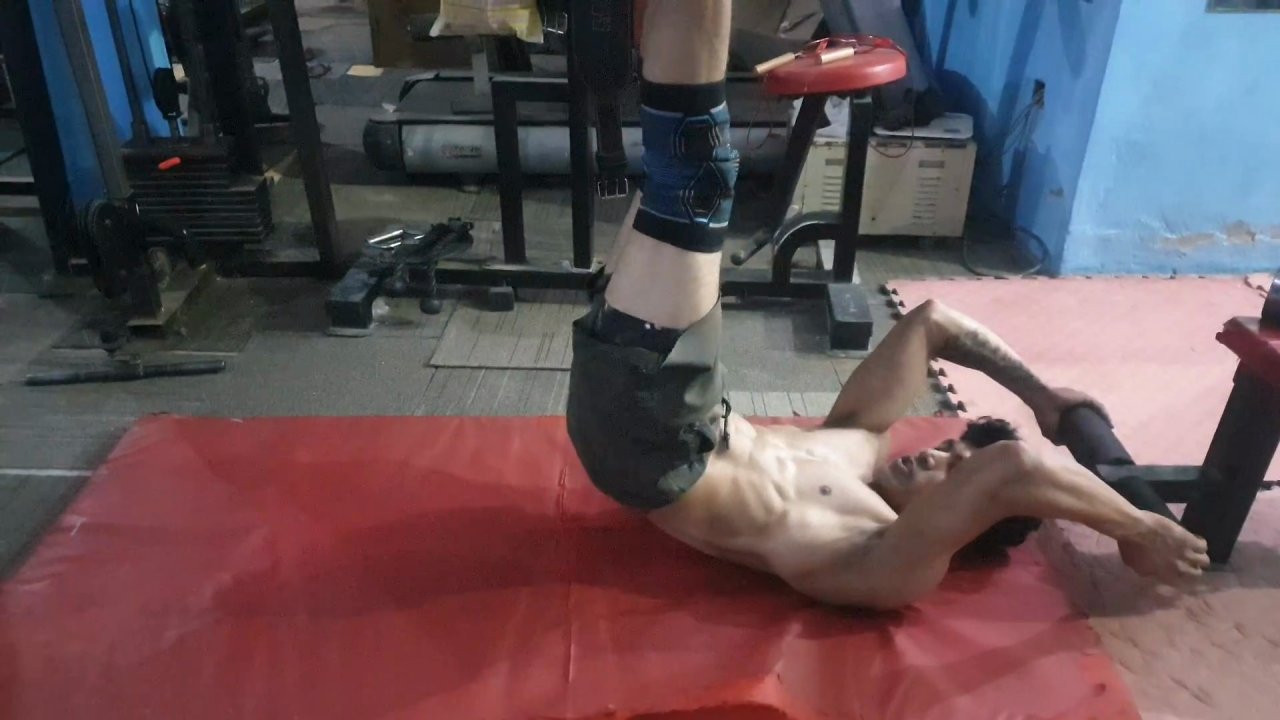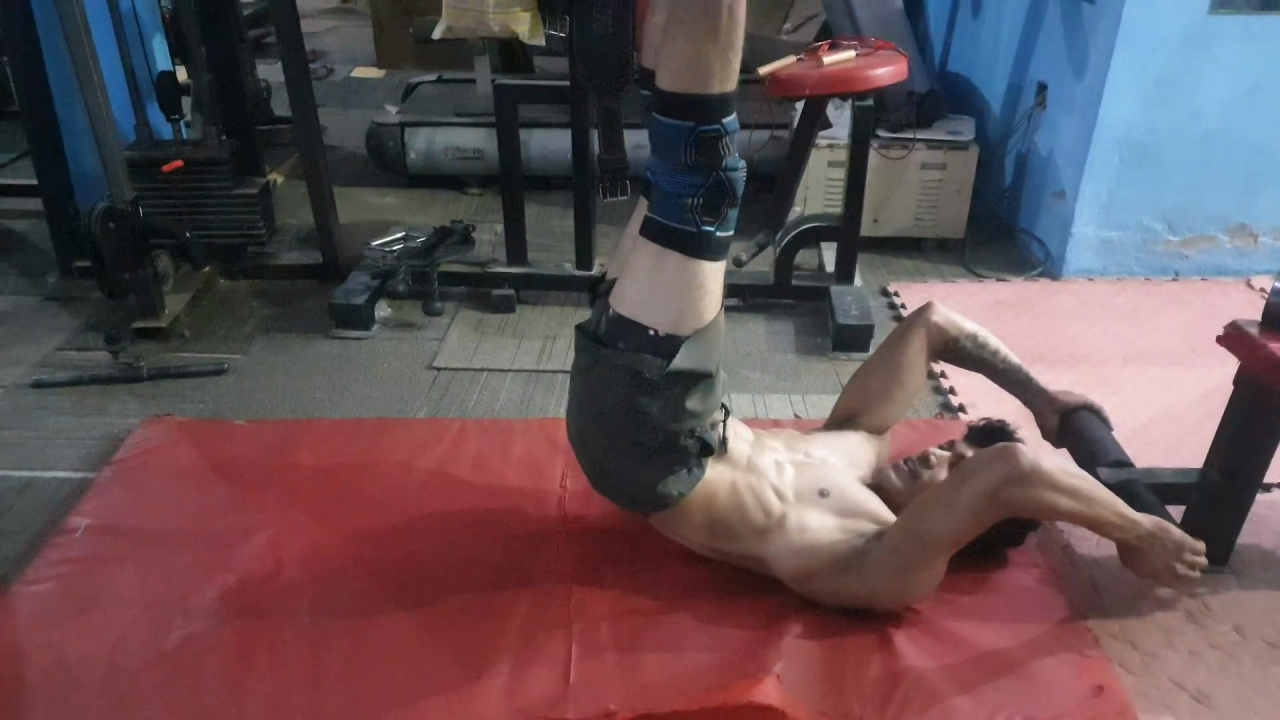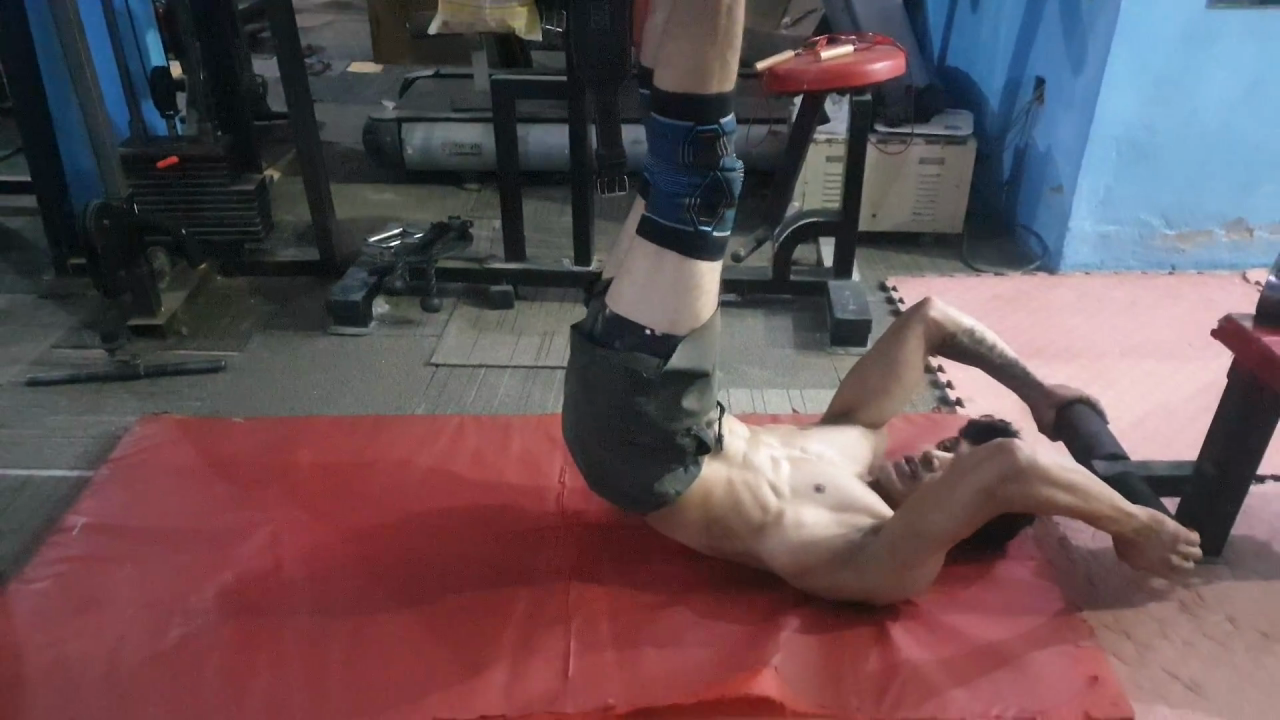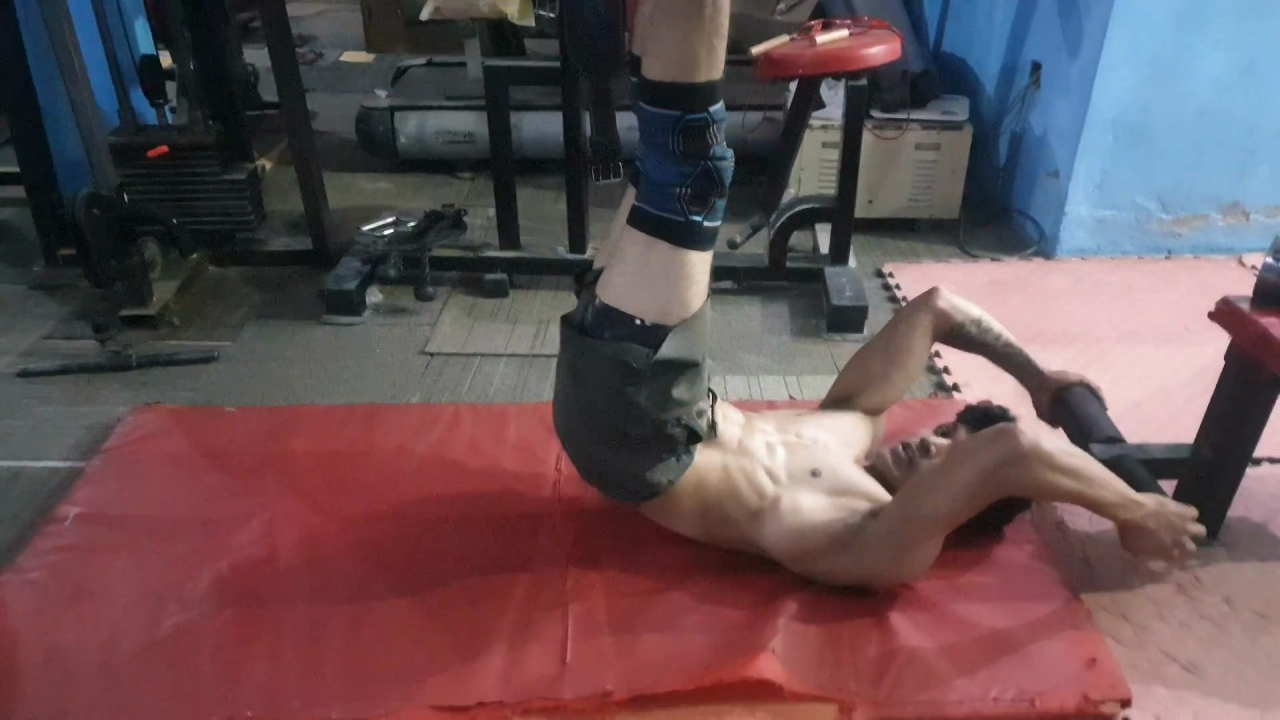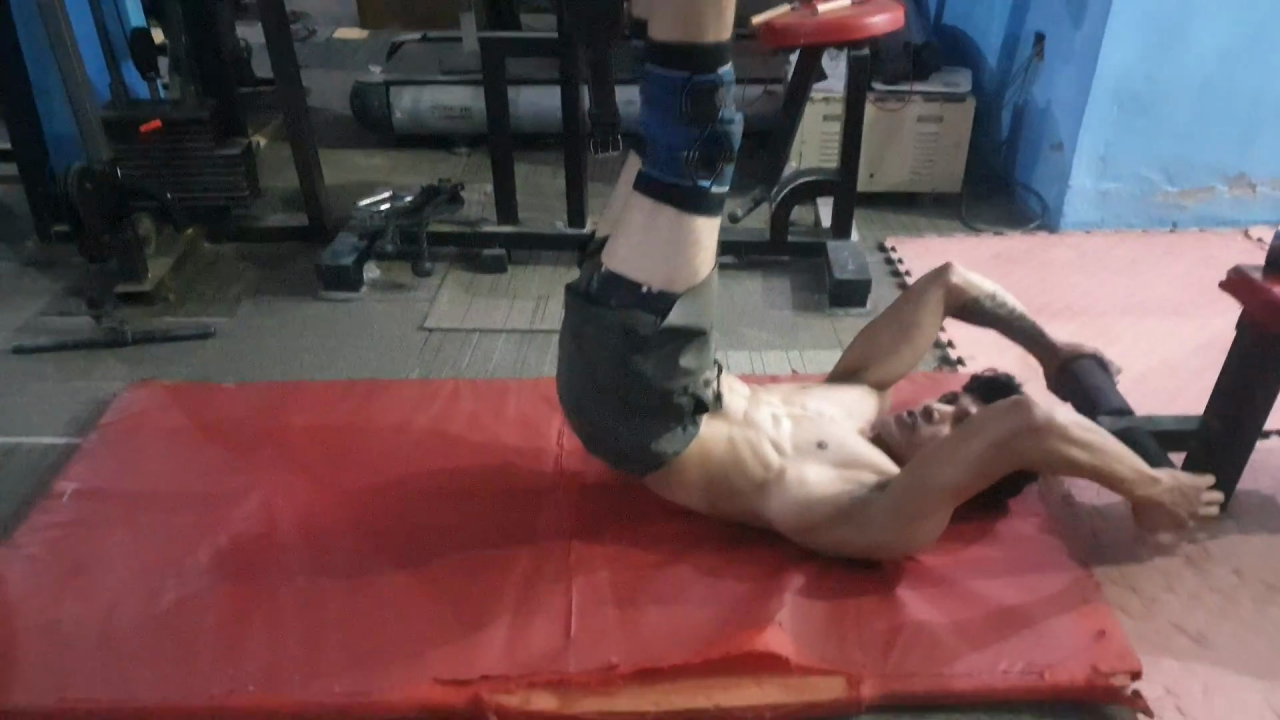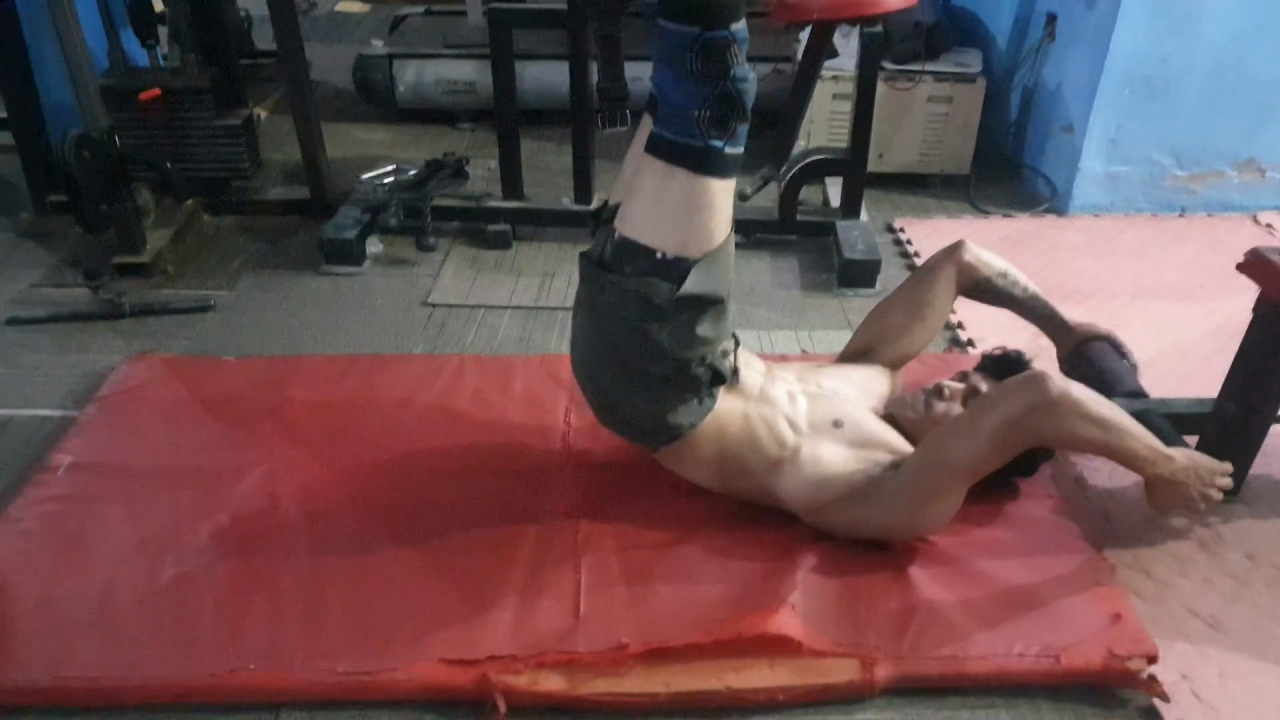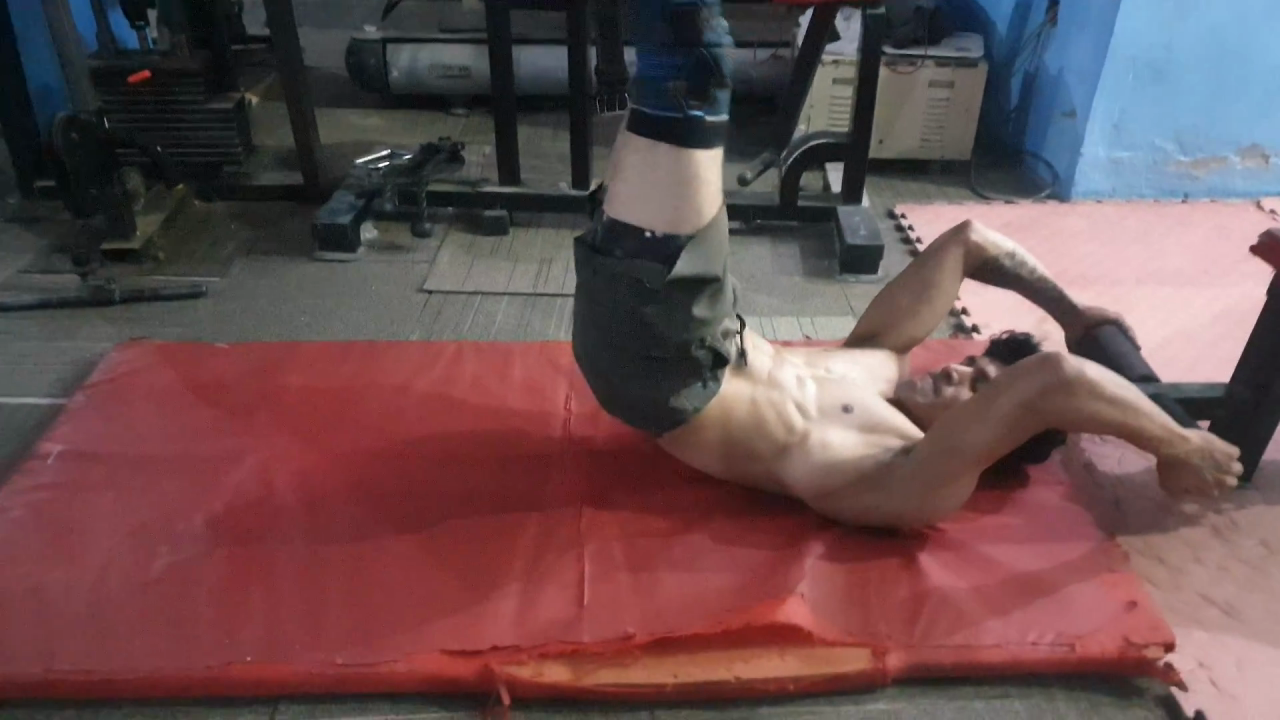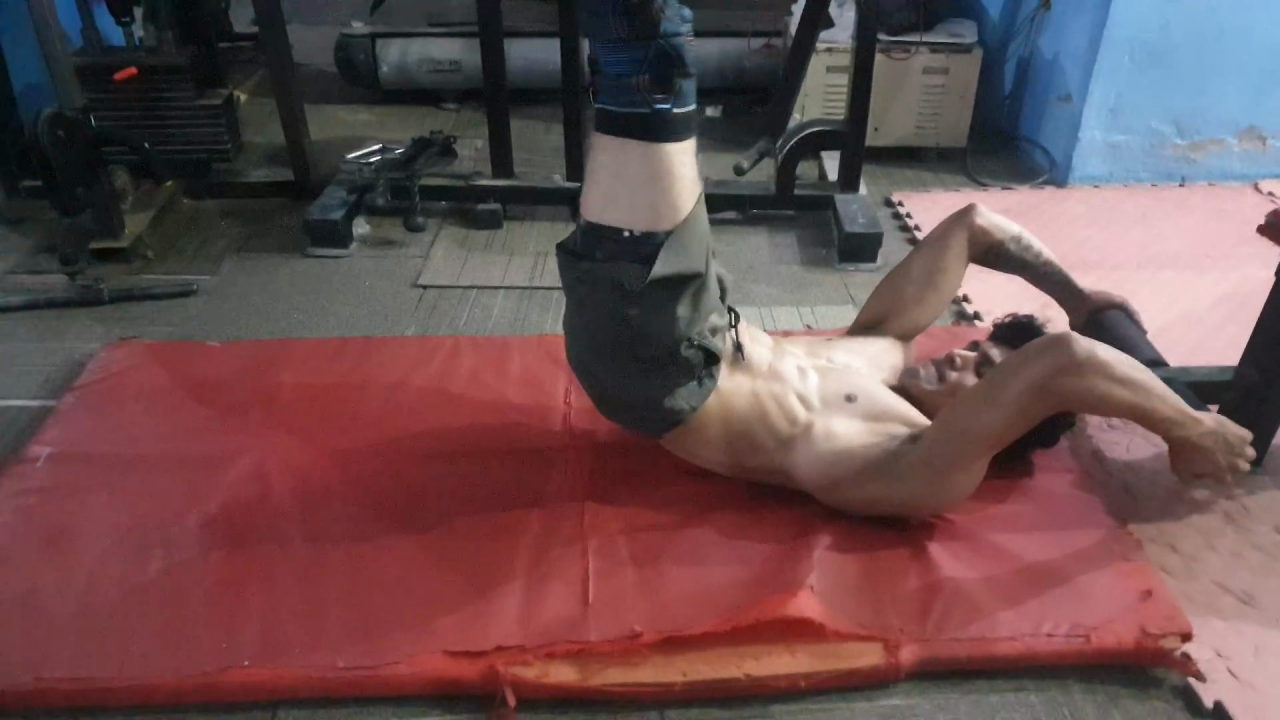
dt=0.2s
person 1, frame 1
right shoulder: (858, 448)
right elbow: (932, 321)
left wrist: (1141, 531)
right wrist: (1042, 395)
left hip: (641, 432)
right hip: (638, 403)
person 1, frame 2
left shoulder: (896, 571)
right shoulder: (858, 449)
right elbow: (931, 324)
left wrist: (1139, 534)
right wrist: (1041, 398)
left hip: (643, 440)
right hip: (637, 405)
person 1, frame 3
left shoulder: (895, 566)
right shoulder: (855, 444)
right elbow: (929, 319)
left wrist: (1135, 526)
right wrist: (1037, 392)
left hip: (637, 437)
right hip: (631, 398)
person 1, frame 4
left shoulder: (891, 549)
right shoulder: (853, 430)
right elbow: (937, 308)
left wrist: (1139, 514)
right wrist: (1037, 378)
left hip: (629, 426)
right hip: (623, 385)
person 1, frame 5
left shoulder: (899, 520)
right shoulder: (859, 403)
right elbow: (948, 283)
left wrist: (1151, 489)
right wrist: (1050, 350)
left hip: (633, 395)
right hip: (627, 361)
person 1, frame 6
left shoulder: (914, 499)
right shoulder: (870, 382)
right elbow: (961, 261)
left wrist: (1166, 468)
right wrist: (1064, 330)
left hip: (652, 374)
right hip: (650, 334)
person 1, frame 7
left shoulder: (925, 487)
right shoulder: (878, 367)
right elbow: (968, 241)
left wrist: (1180, 448)
right wrist: (1072, 313)
left hip: (654, 357)
right hip: (647, 316)
person 1, frame 8
left shoulder: (933, 477)
right shoulder: (883, 355)
right elbow: (973, 225)
left wrist: (1193, 432)
right wrist: (1079, 299)
left hip: (652, 364)
right hip: (697, 336)
